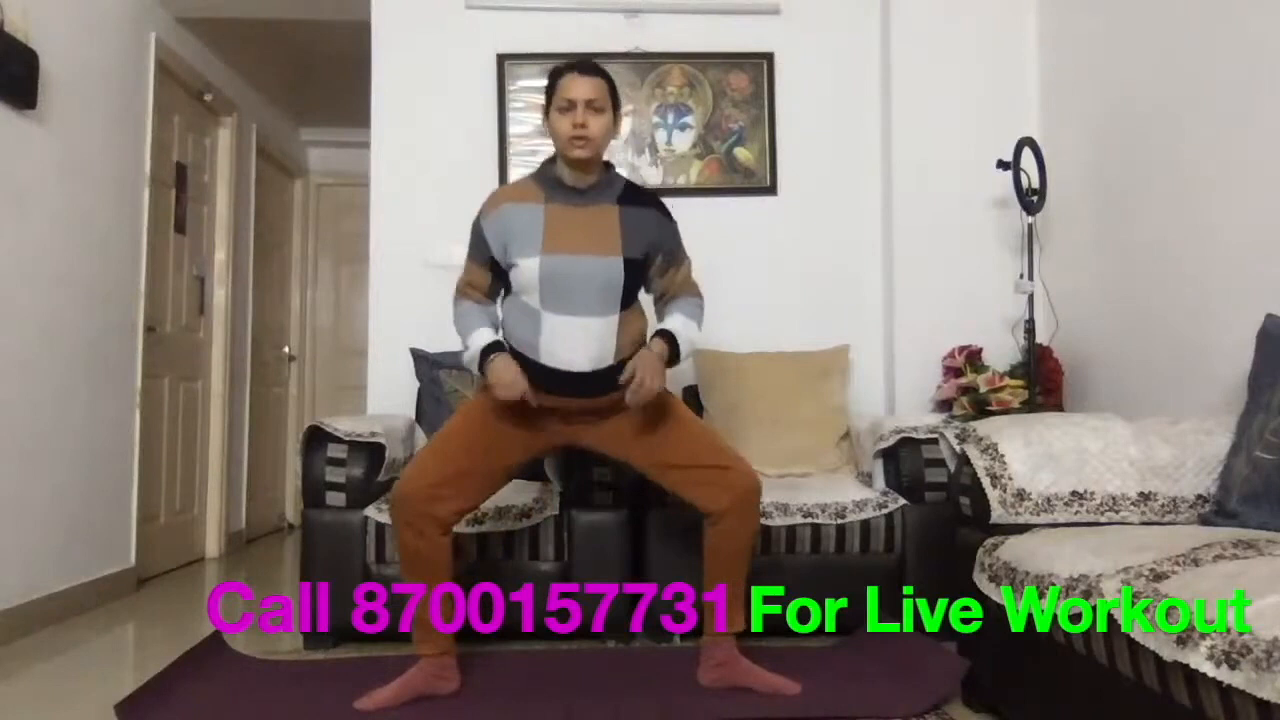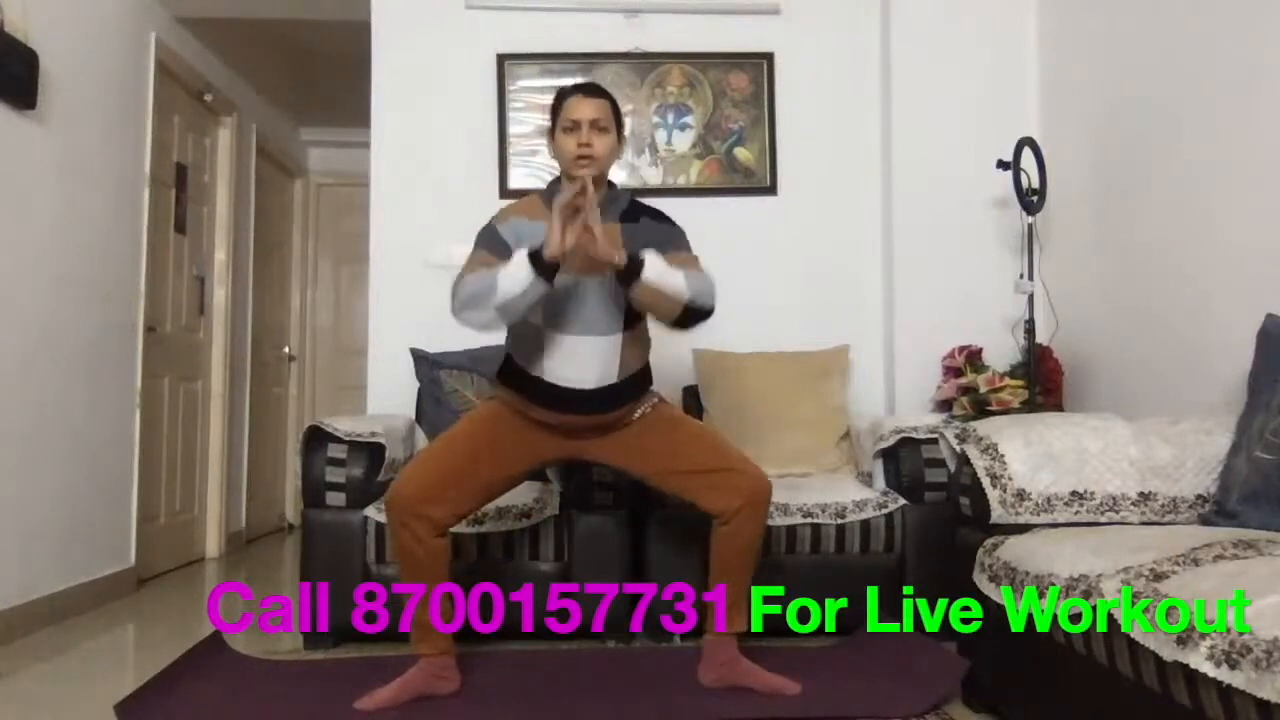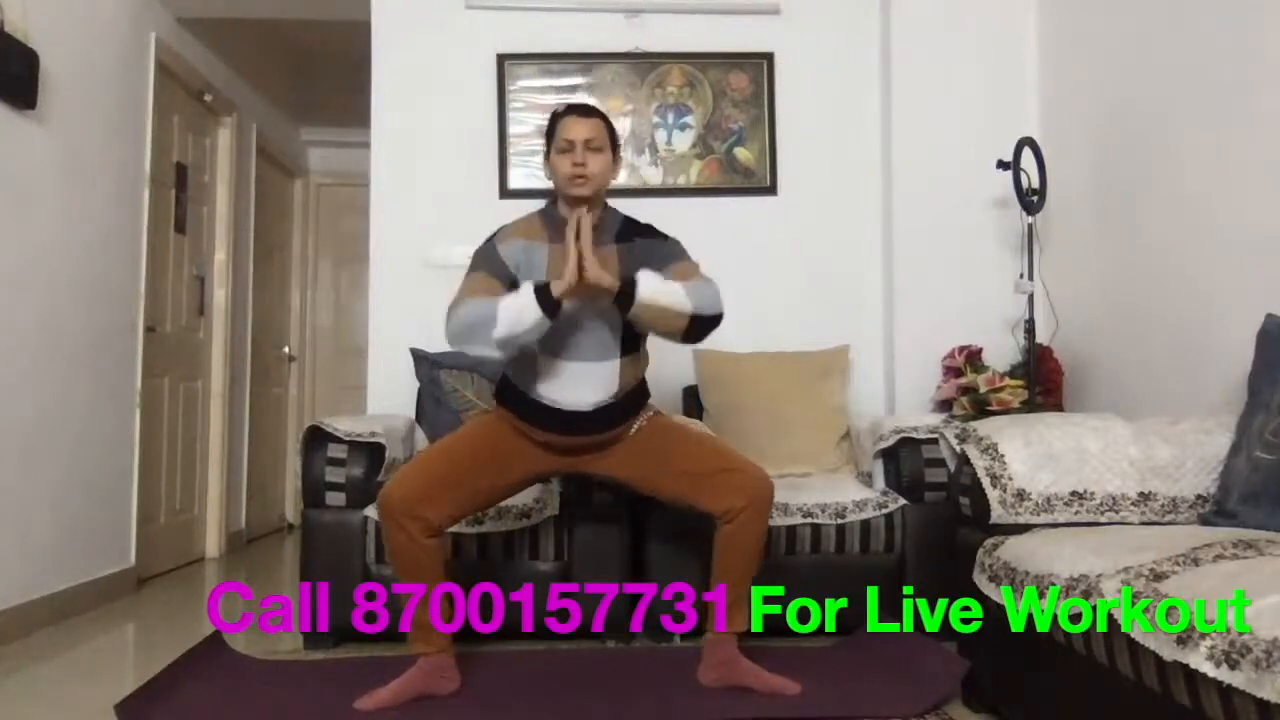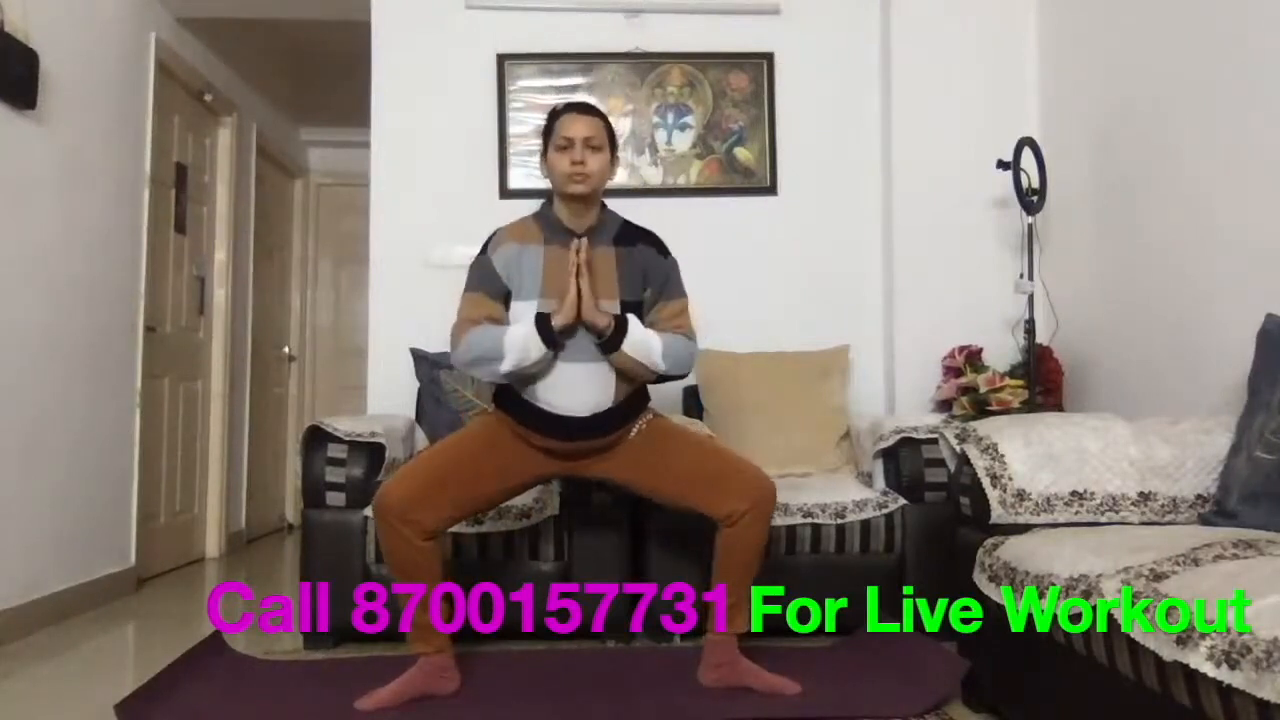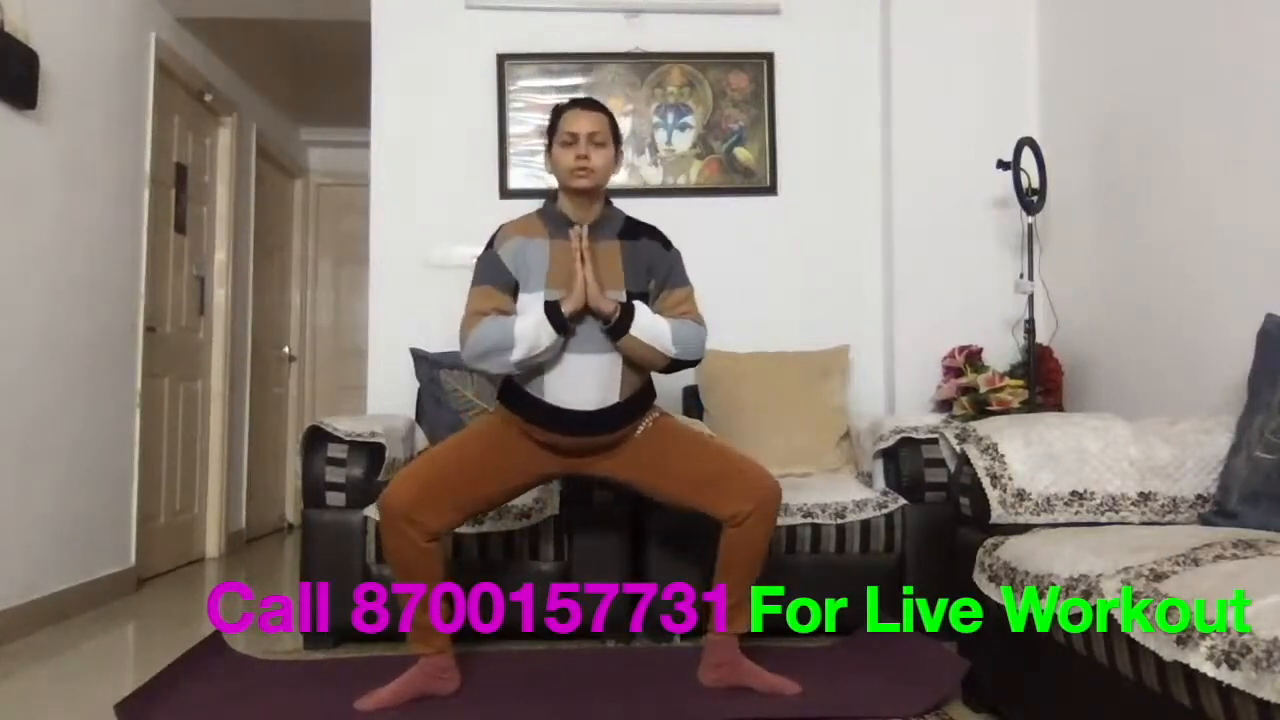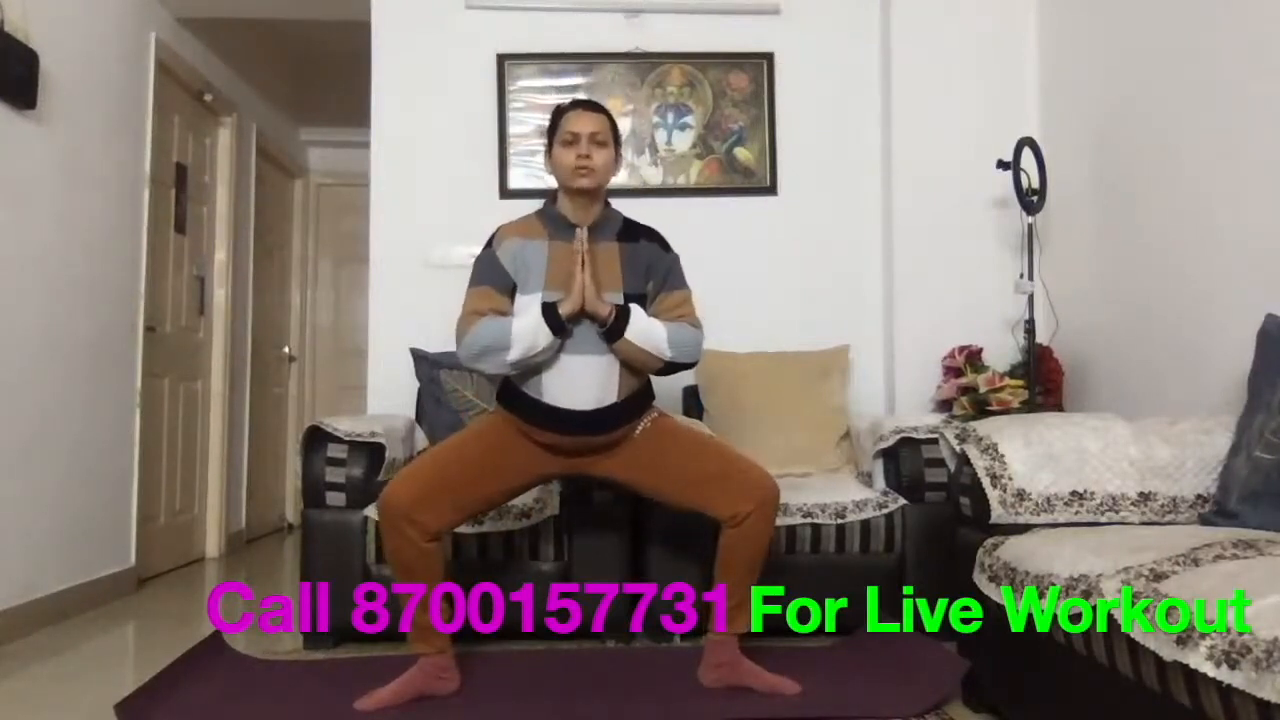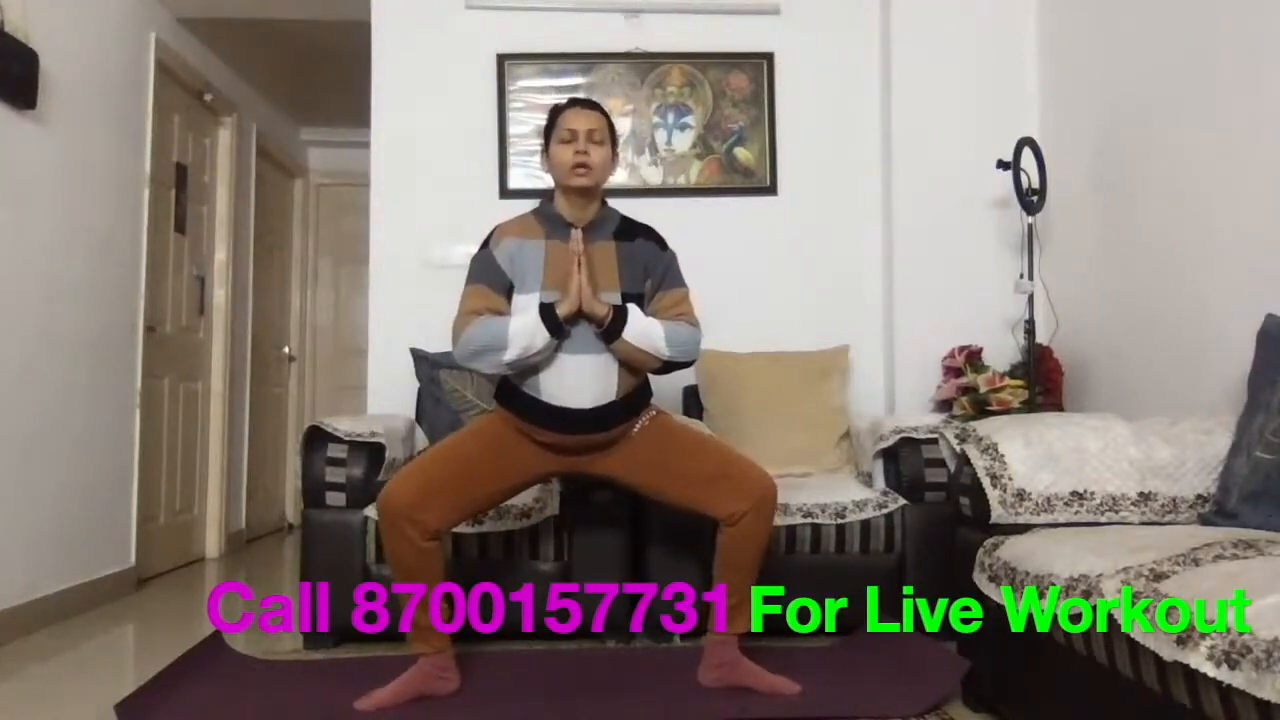
dt=0.5s
person 1, frame 1
left shoulder: (645, 212)
right shoulder: (505, 208)
left elbow: (684, 297)
right elbow: (470, 297)
left wrist: (664, 347)
right wrist: (491, 358)
left hip: (622, 398)
right hip: (523, 394)
left knee: (737, 489)
right knee: (415, 498)
left ankle: (720, 653)
right ankle: (435, 661)
person 1, frame 2
left shoulder: (650, 225)
right shoulder: (515, 222)
left elbow: (697, 302)
right elbow: (468, 303)
left wrist: (617, 258)
right wrist: (548, 255)
left hip: (627, 411)
right hip: (525, 409)
left knee: (748, 491)
right knee: (410, 500)
left ankle: (722, 653)
right ankle: (433, 662)
person 1, frame 3
left shoulder: (647, 244)
right shoulder: (512, 243)
left elbow: (705, 311)
right elbow: (464, 327)
left wrist: (610, 284)
right wrist: (554, 290)
left hip: (623, 425)
right hip: (522, 425)
left knee: (749, 491)
right knee: (403, 503)
left ankle: (722, 653)
right ankle: (434, 661)
person 1, frame 4
left shoulder: (645, 251)
right shoulder: (506, 247)
left elbow: (679, 357)
right elbow: (468, 351)
left wrist: (604, 322)
right wrist: (554, 320)
left hip: (623, 429)
right hip: (520, 428)
left knee: (751, 494)
right knee: (398, 505)
left ankle: (723, 654)
right ankle: (433, 662)
person 1, frame 5
left shoulder: (649, 246)
right shoulder: (513, 242)
left elbow: (689, 345)
right elbow: (478, 346)
left wrist: (612, 310)
right wrist: (562, 309)
left hip: (629, 427)
right hip: (526, 427)
left knee: (756, 495)
right knee: (402, 506)
left ankle: (723, 654)
right ankle: (434, 662)
person 1, frame 6
left shoulder: (647, 247)
right shoulder: (512, 243)
left elbow: (686, 347)
right elbow: (474, 345)
left wrist: (610, 313)
right wrist: (560, 310)
left hip: (628, 428)
right hip: (525, 427)
left knee: (755, 495)
right knee: (402, 505)
left ankle: (723, 654)
right ankle: (434, 662)
person 1, frame 7
left shoulder: (645, 246)
right shoulder: (508, 242)
left elbow: (684, 345)
right elbow: (470, 345)
left wrist: (606, 315)
right wrist: (557, 311)
left hip: (626, 427)
right hip: (523, 426)
left knee: (752, 494)
right knee: (402, 505)
left ankle: (723, 654)
right ankle: (434, 662)
